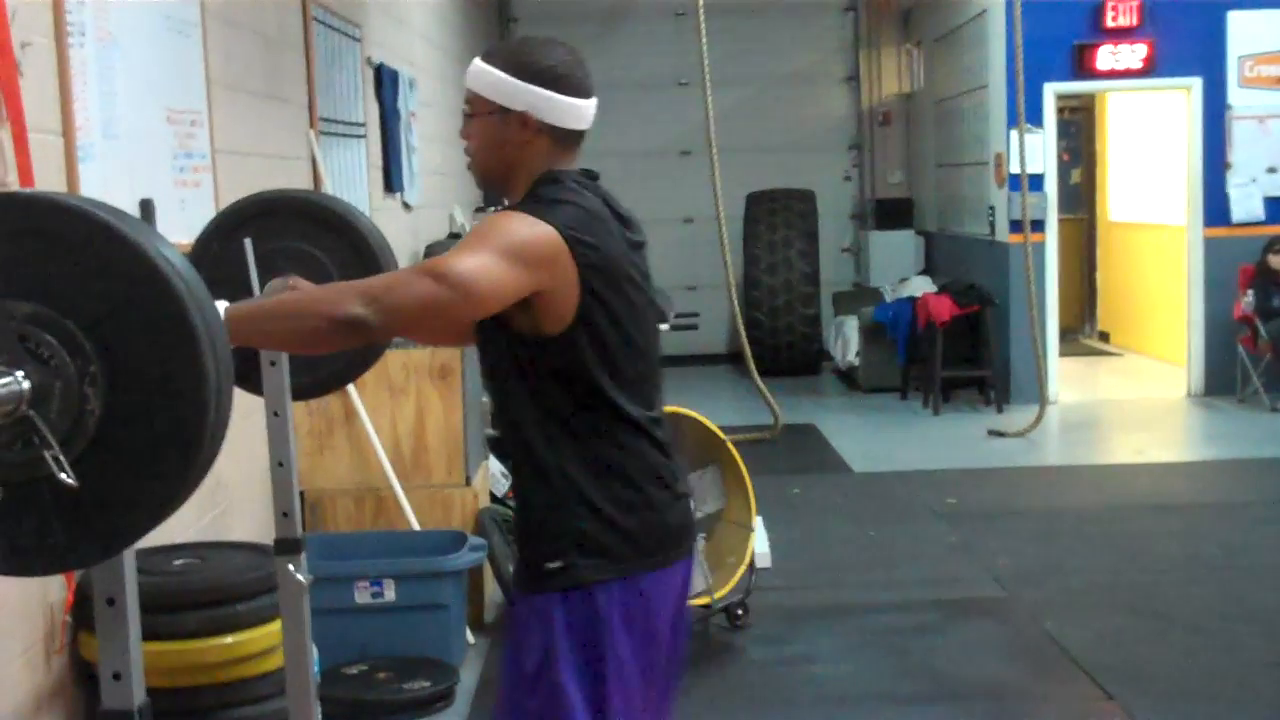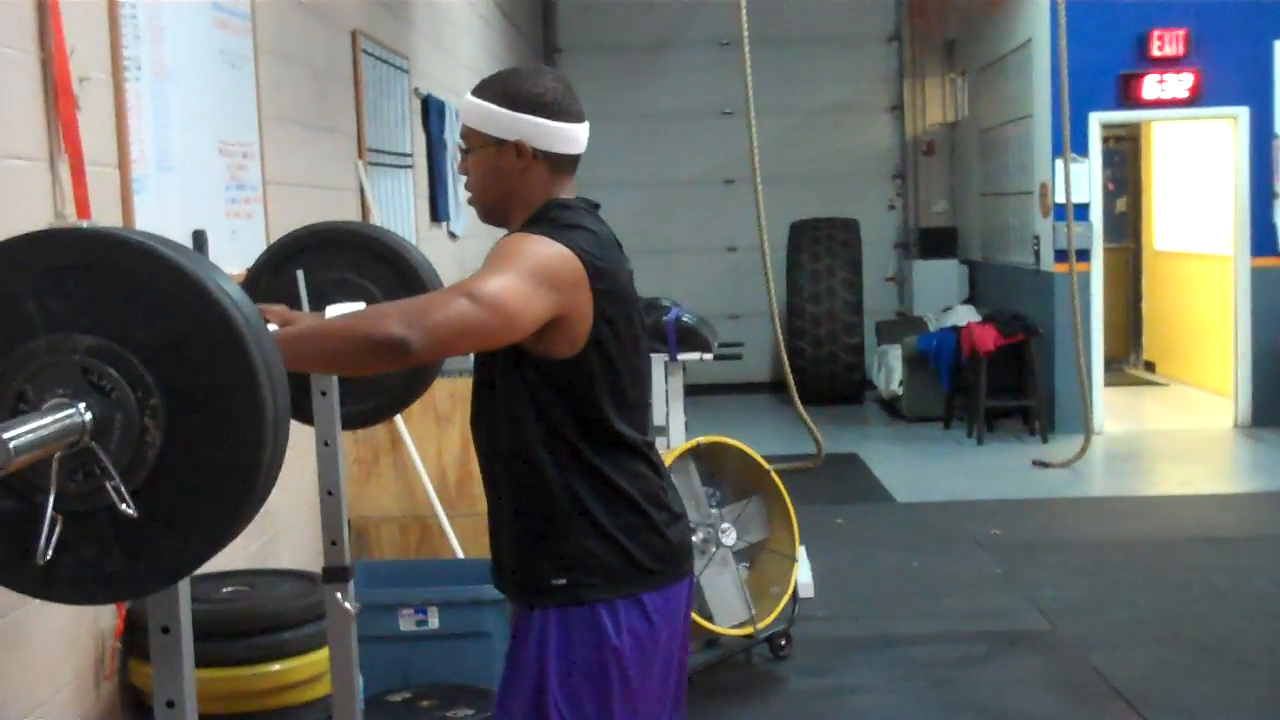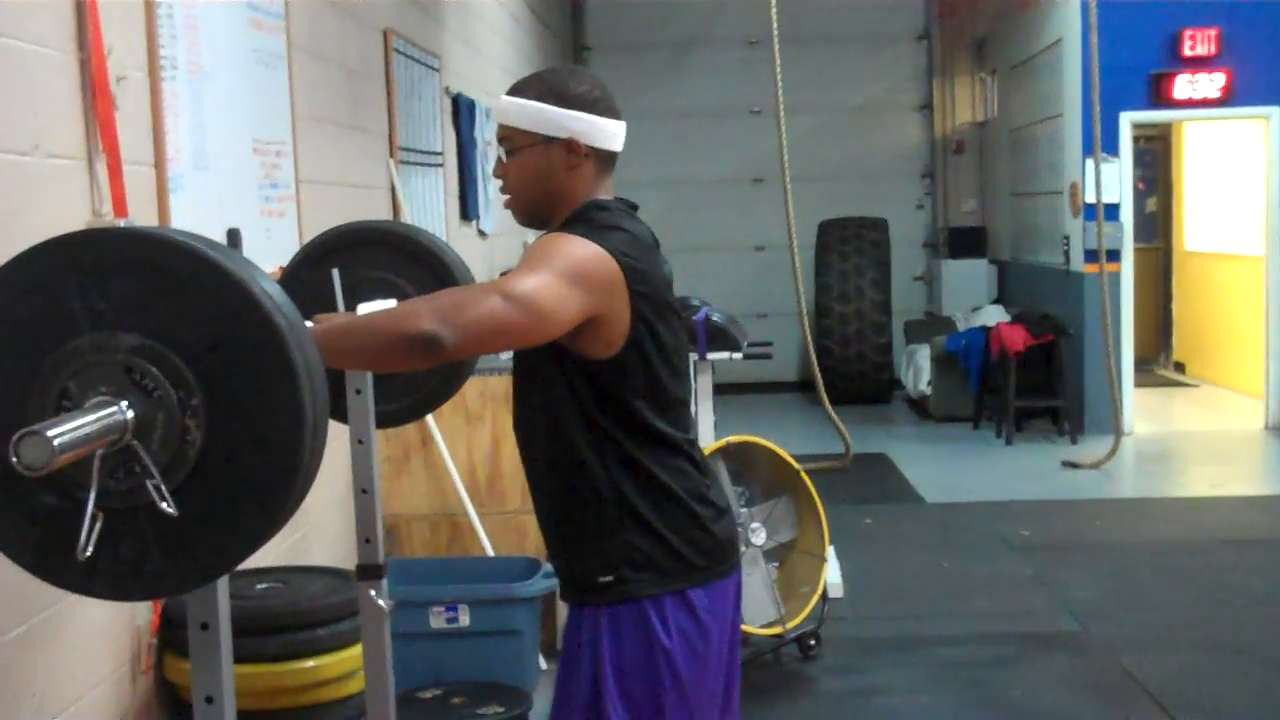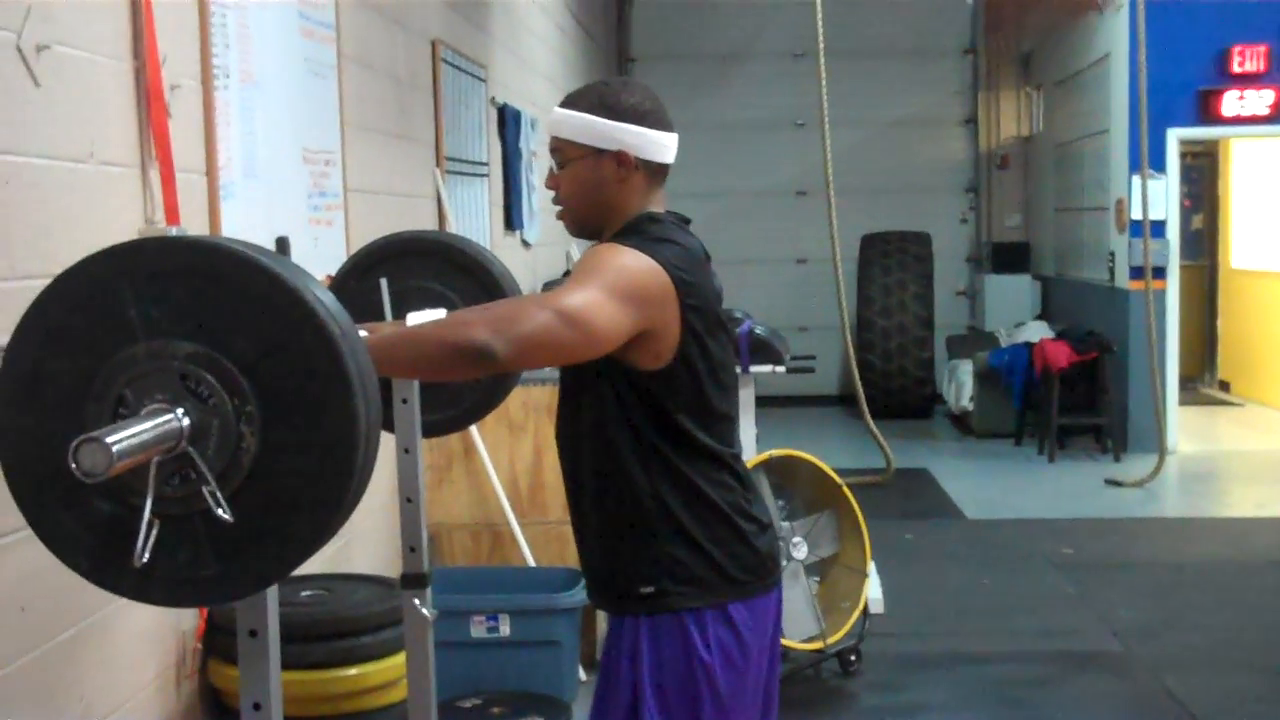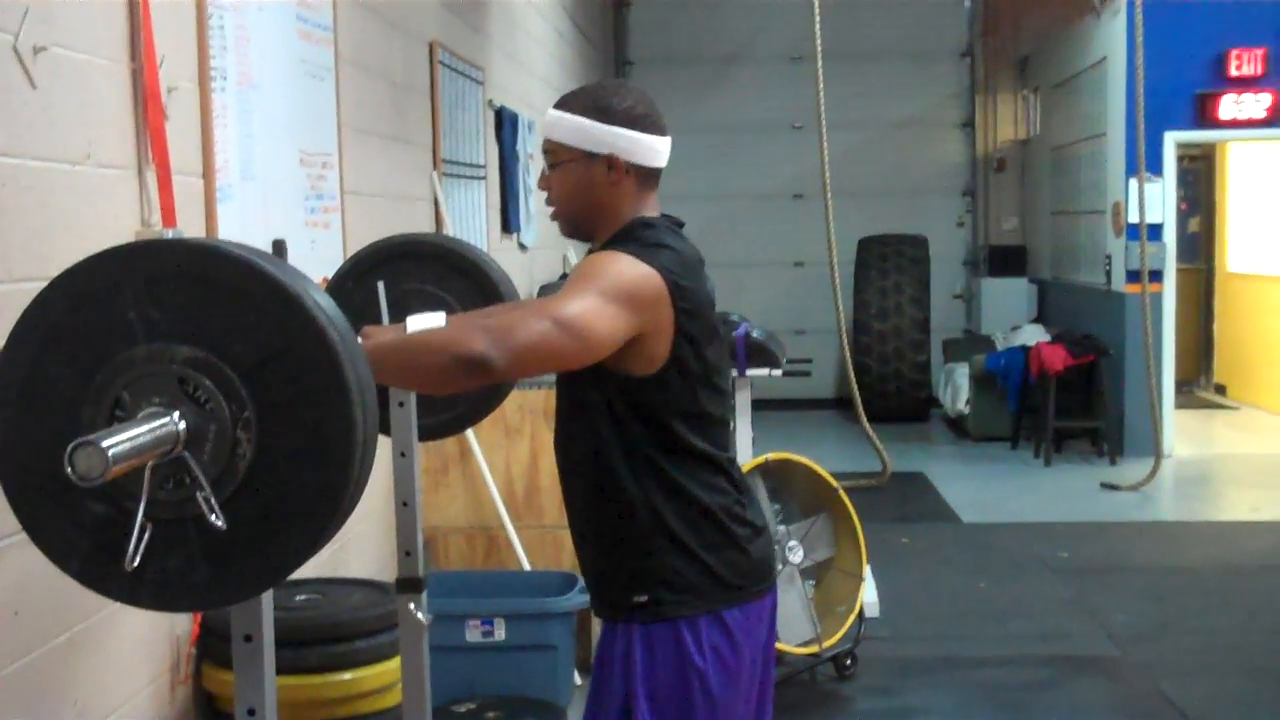
dt=0.5s
person 1, frame 1
left shoulder: (534, 238)
right shoulder: (592, 217)
left elbow: (368, 312)
right elbow: (510, 330)
right wrist: (325, 300)
left hip: (600, 556)
right hip: (632, 533)
person 1, frame 2
left shoulder: (547, 259)
right shoulder: (576, 242)
left elbow: (403, 337)
right elbow: (434, 317)
right wrist: (313, 325)
left hip: (596, 580)
right hip: (629, 559)
person 1, frame 3
left shoulder: (584, 259)
right shoulder: (611, 242)
left elbow: (438, 331)
right elbow: (476, 308)
right wrist: (334, 327)
left hip: (648, 576)
right hip: (673, 556)
person 1, frame 4
left shoulder: (635, 271)
right shoulder: (663, 255)
left elbow: (490, 344)
right elbow: (535, 314)
right wrist: (394, 334)
left hip: (688, 591)
right hip: (718, 569)
person 1, frame 5
left shoulder: (631, 277)
right shoulder: (655, 258)
left elbow: (486, 353)
right elbow: (534, 318)
right wrist: (399, 337)
left hip: (683, 597)
right hip: (712, 575)
